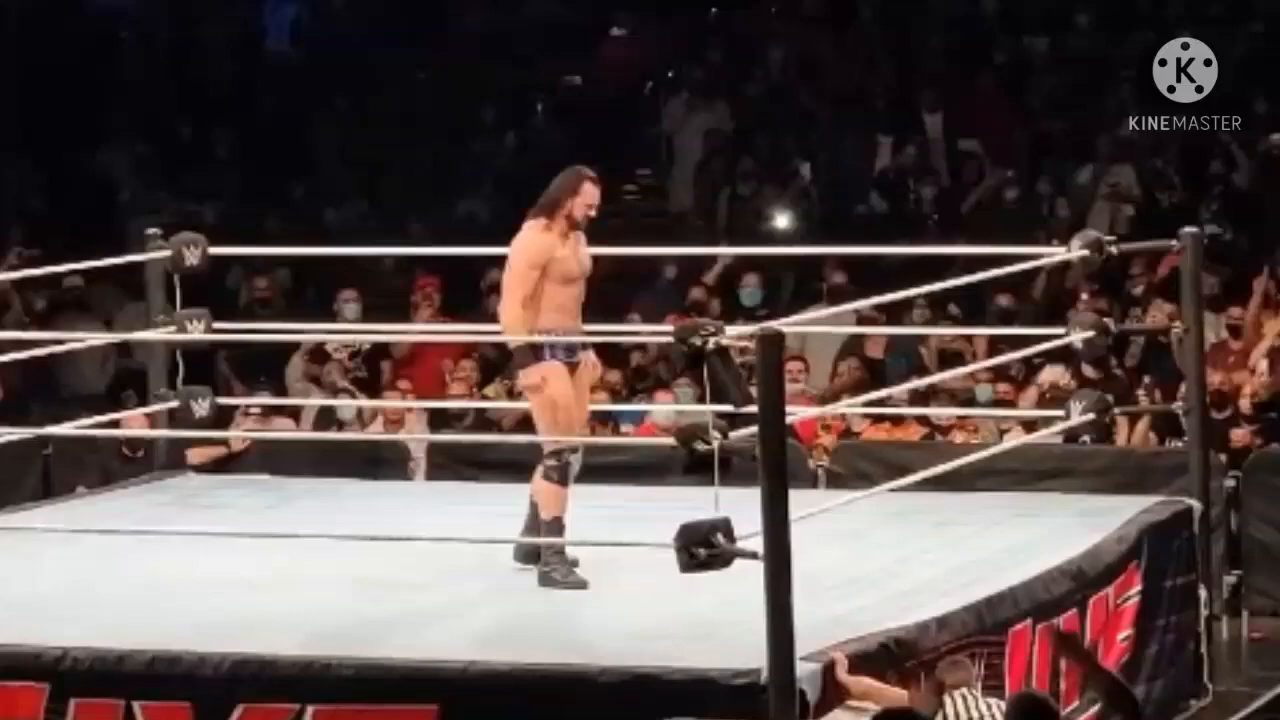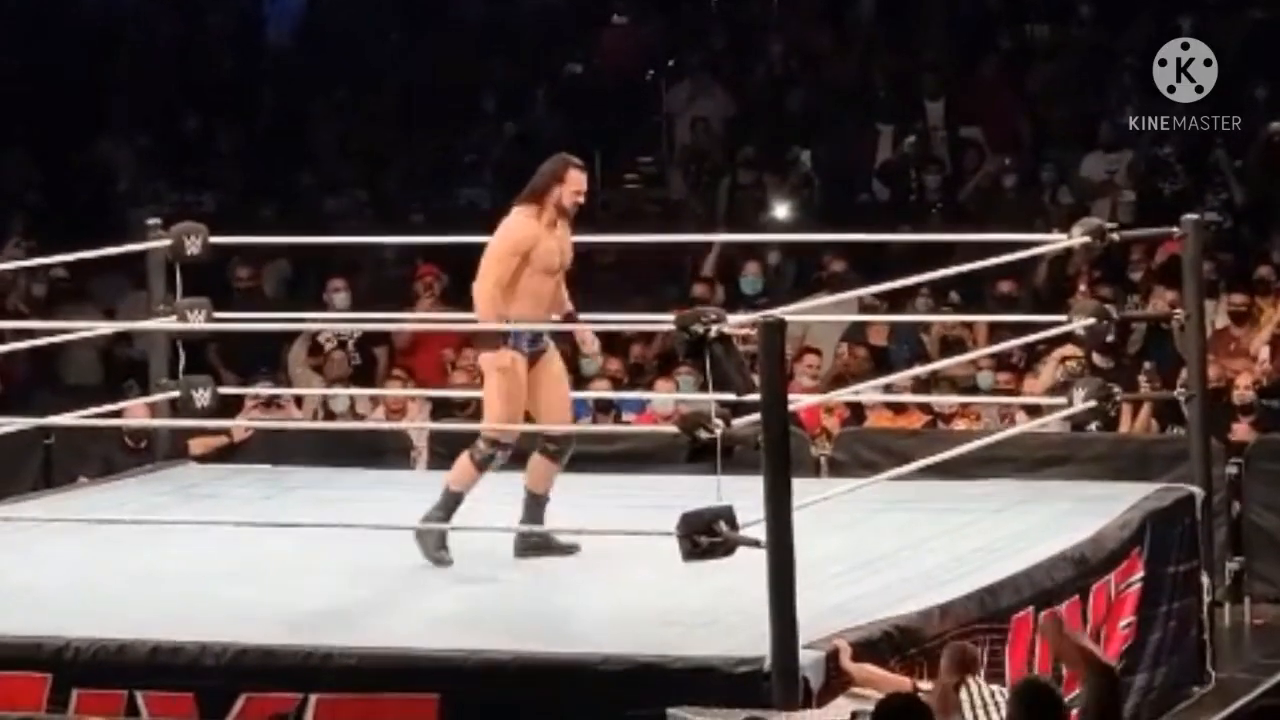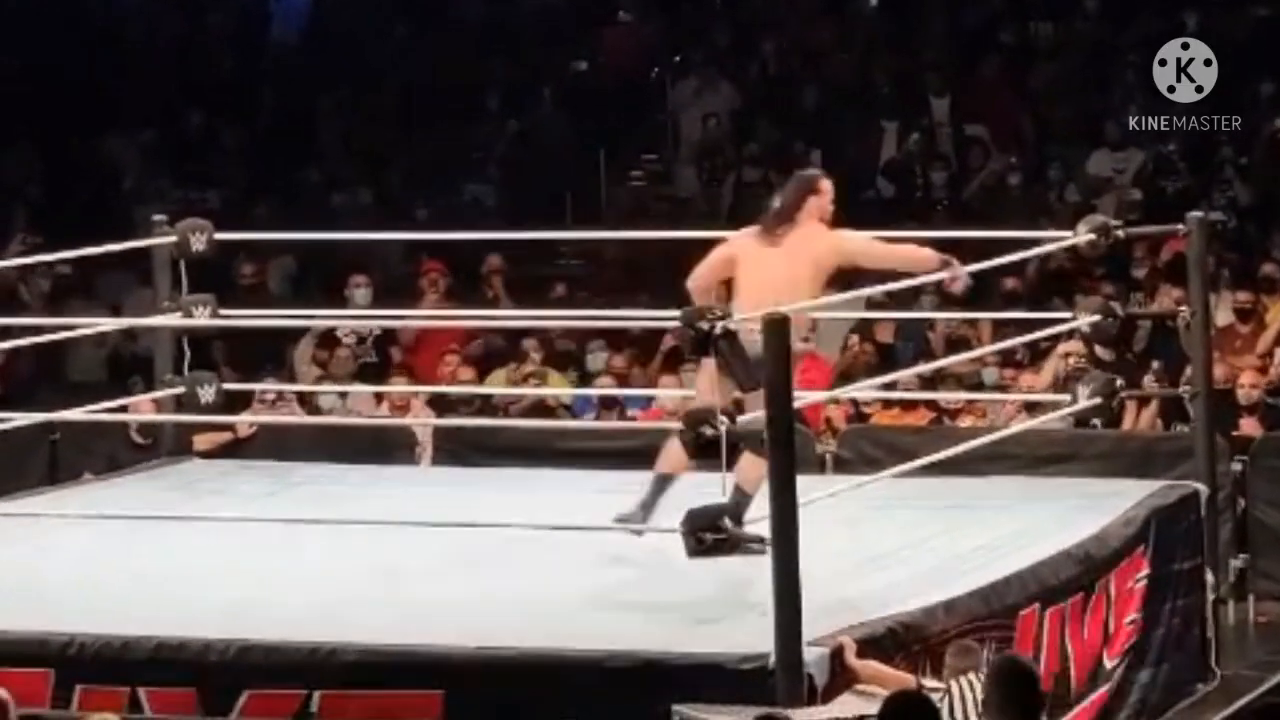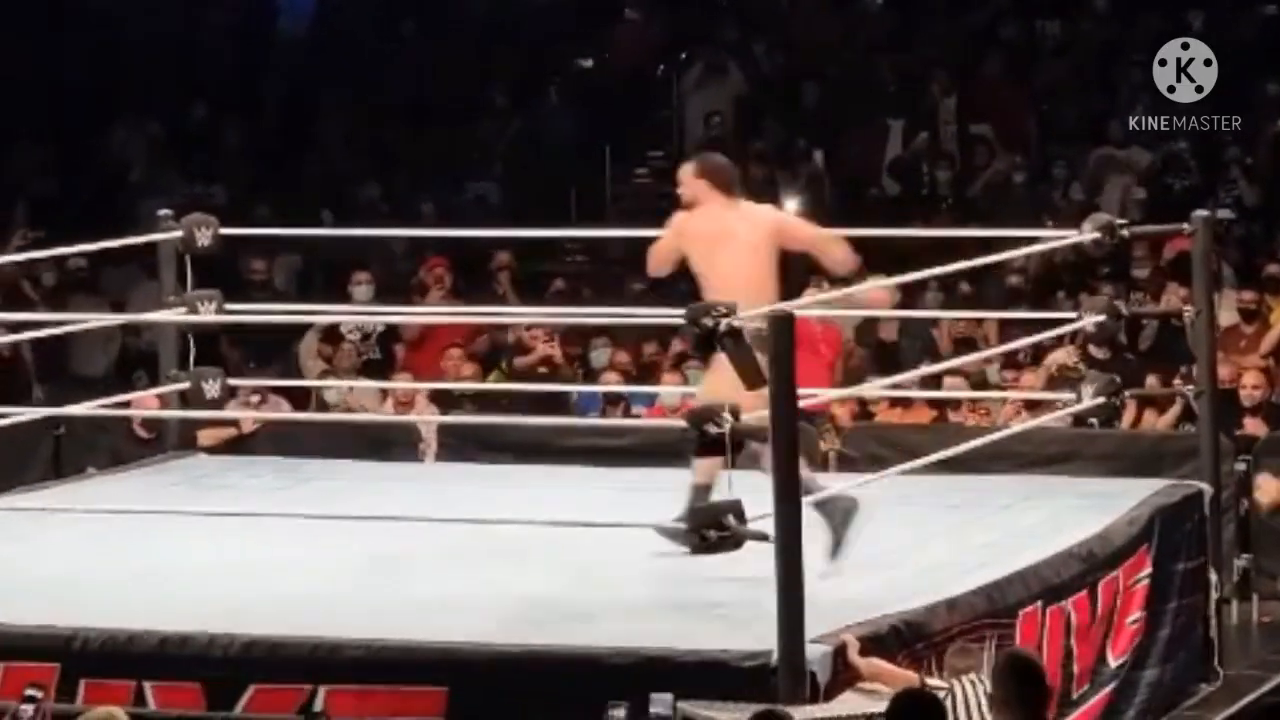
dt=0.7s
person 1, frame 1
left shoulder: (576, 239)
right shoulder: (534, 239)
right elbow: (512, 304)
left wrist: (586, 348)
right wrist: (523, 361)
left hip: (570, 348)
right hip: (542, 350)
left knee: (566, 449)
right knee: (561, 450)
left ankle: (532, 541)
right ankle: (552, 558)
person 1, frame 2
left shoulder: (561, 226)
right shoulder: (521, 226)
right elbow: (485, 285)
left wrist: (574, 322)
right wrist: (490, 344)
left hip: (539, 339)
right hip: (508, 338)
left knee: (561, 435)
right knee: (498, 439)
left ankle: (532, 530)
right ankle: (437, 520)
person 1, frame 3
left shoulder: (747, 240)
right shoulder: (833, 243)
left elbow: (696, 285)
right elbow: (897, 255)
right wrist: (948, 265)
left hip: (728, 346)
left knee: (695, 427)
right knee: (764, 439)
left ankle: (647, 505)
right ankle: (729, 519)
person 1, frame 4
left shoulder: (685, 223)
right shoulder: (766, 216)
left elbow: (655, 267)
right elbow: (825, 242)
left hip: (741, 334)
left knee: (758, 437)
right knee: (706, 422)
left ankle: (829, 504)
